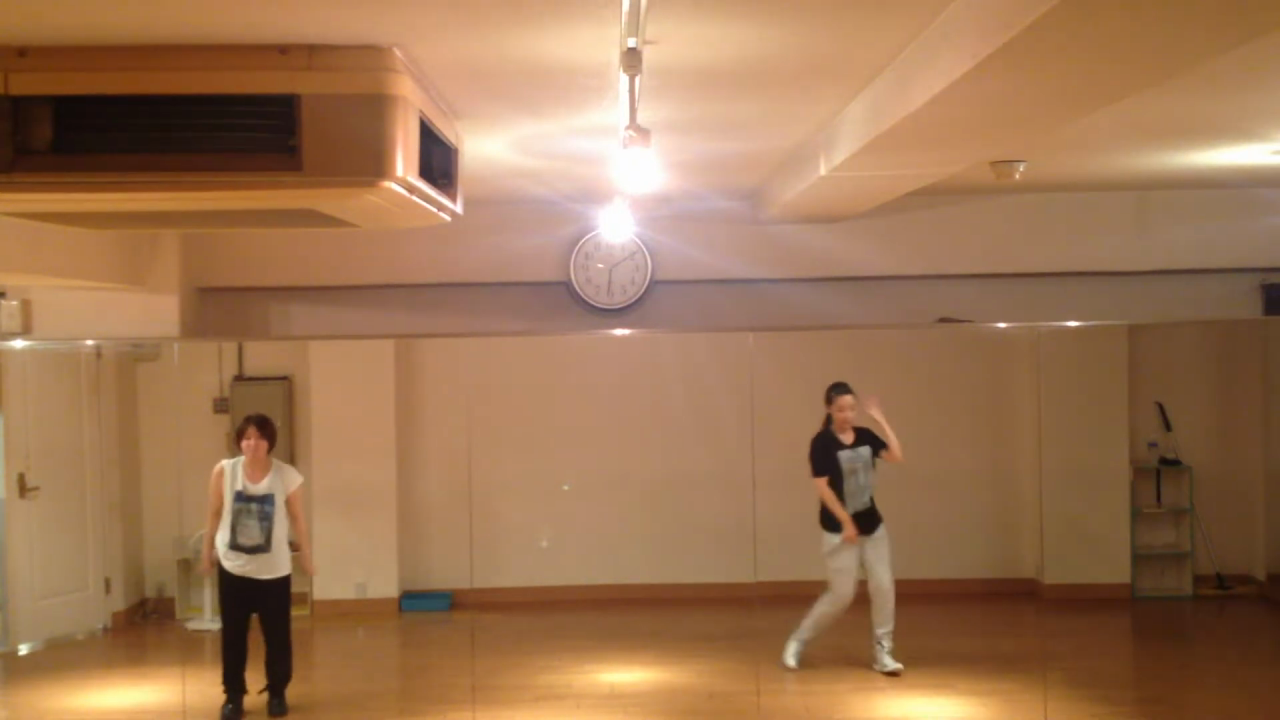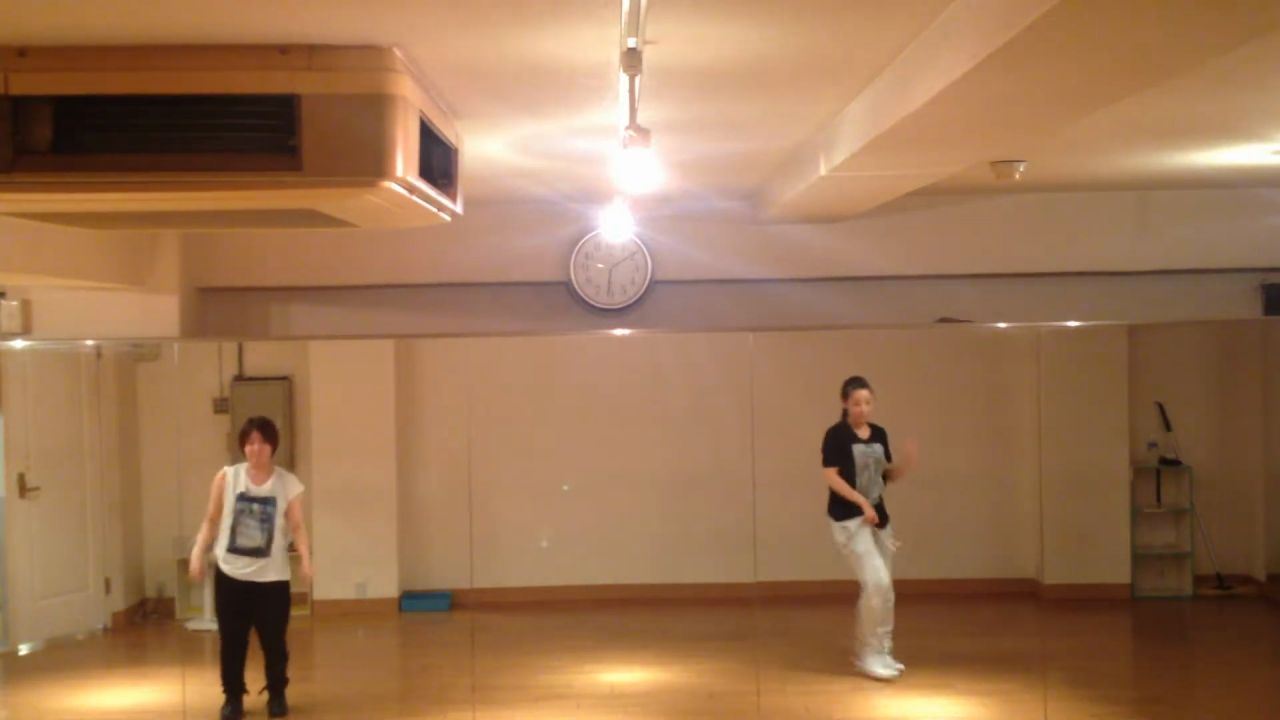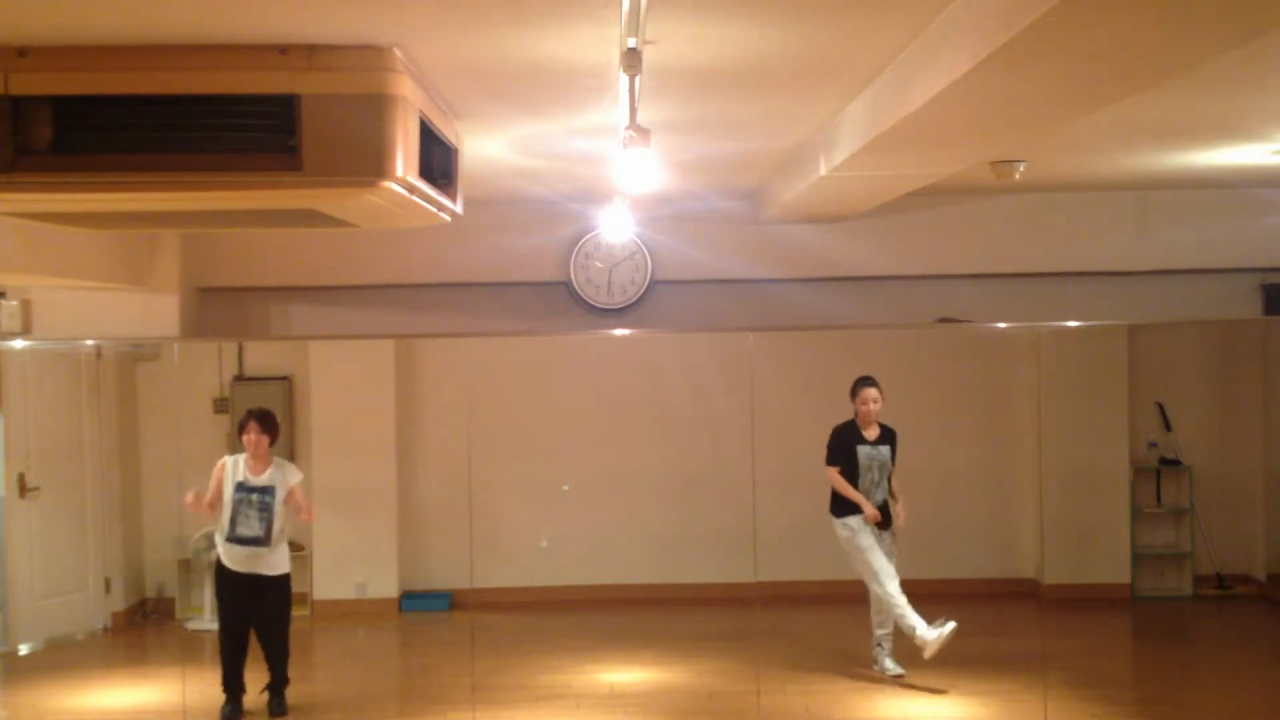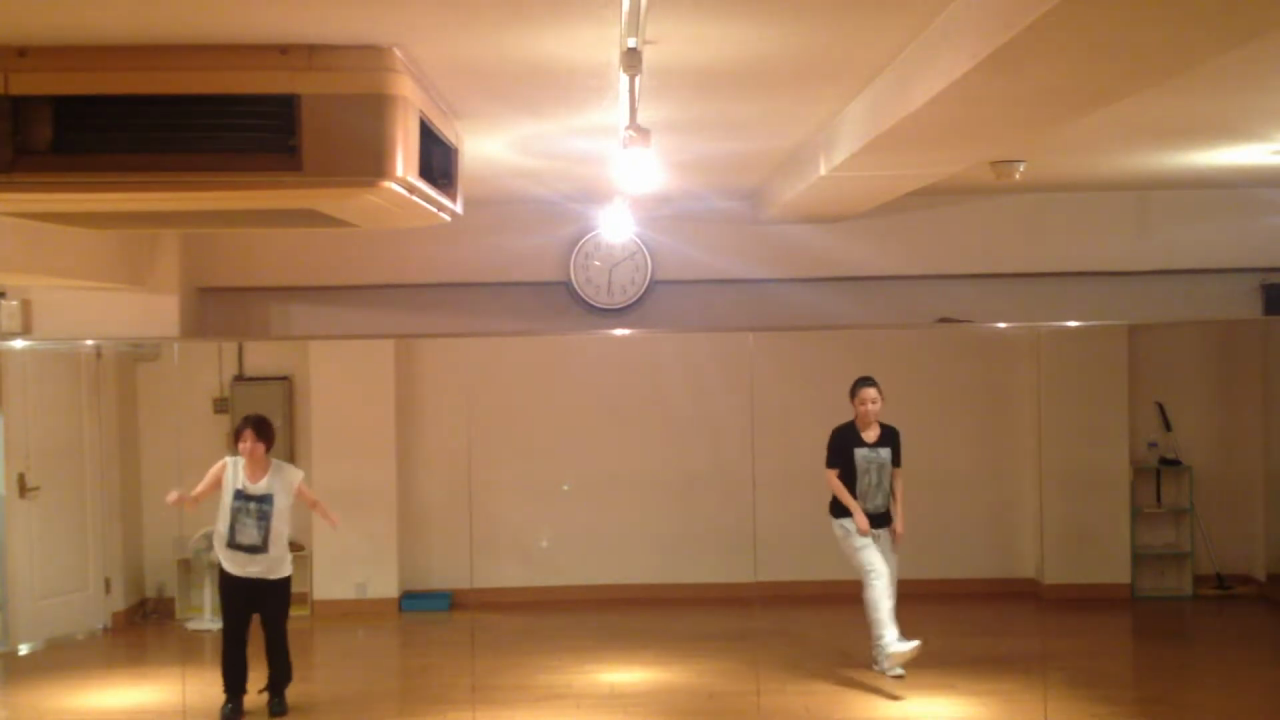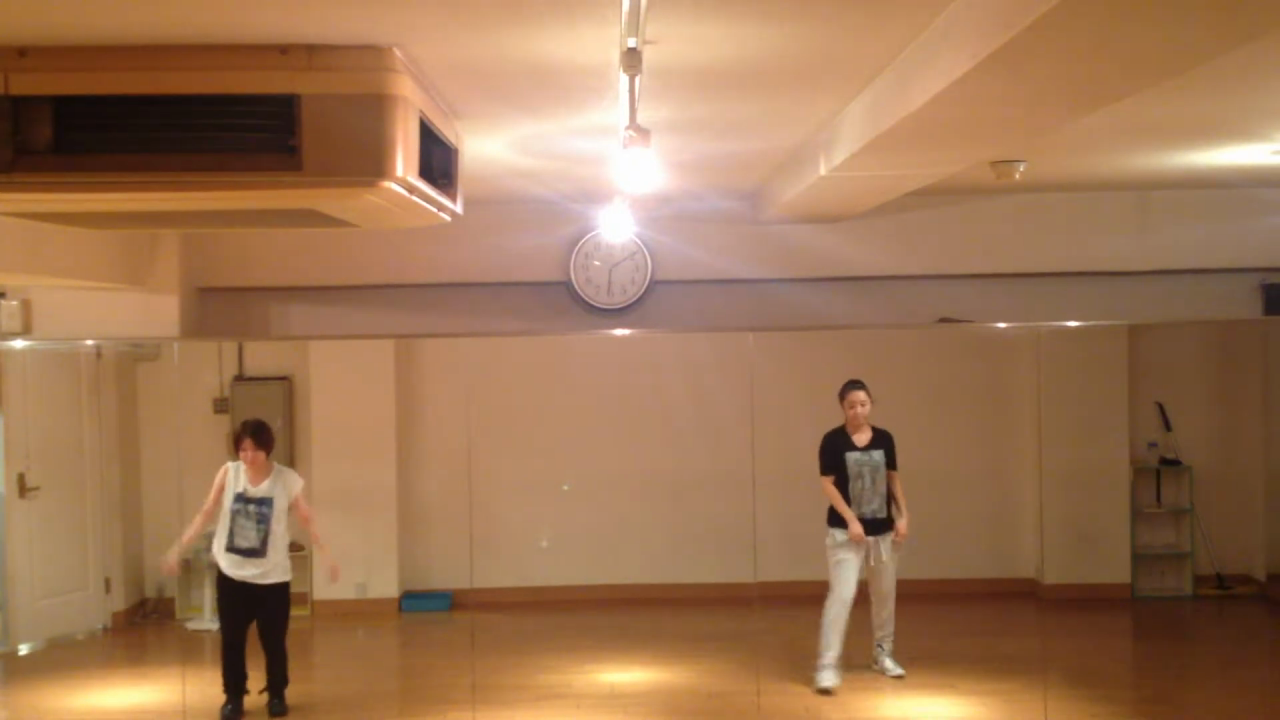
dt=0.2s
person 1, frame 1
left shoulder: (287, 476)
right shoulder: (224, 471)
left elbow: (297, 518)
right elbow: (214, 514)
left wrist: (306, 554)
right wrist: (207, 551)
left hip: (274, 570)
right hip: (233, 568)
left knee: (277, 636)
right knee: (233, 636)
left ankle: (277, 693)
person 1, frame 2
left shoulder: (288, 483)
right shoulder: (226, 477)
left elbow: (297, 527)
right elbow: (211, 521)
left wrist: (305, 558)
right wrist: (197, 554)
left hip: (272, 576)
right hip: (231, 574)
left knee: (273, 640)
right knee: (232, 640)
left ankle: (276, 694)
person 1, frame 3
left shoulder: (287, 472)
right shoulder: (227, 466)
left elbow: (302, 509)
right elbow: (208, 507)
left wrist: (306, 514)
right wrist: (196, 501)
left hip: (273, 569)
right hip: (232, 567)
left knee: (274, 636)
right knee: (232, 635)
left ankle: (277, 693)
person 1, frame 4
left shoulder: (287, 474)
right shoulder: (225, 468)
left elbow: (311, 501)
right elbow: (197, 496)
left wrist: (329, 517)
right wrist: (179, 498)
left hip: (274, 571)
right hip: (234, 570)
left knee: (275, 635)
right knee: (233, 635)
left ankle: (277, 693)
right ankle: (234, 695)
person 1, frame 5
left shoulder: (287, 480)
right shoulder: (227, 473)
left elbow: (306, 519)
right elbow: (206, 514)
left wrist: (325, 554)
right wrist: (178, 548)
left hip: (272, 576)
right hip: (231, 574)
left knee: (273, 639)
right knee: (232, 639)
left ankle: (276, 694)
right ankle: (234, 696)
person 2, frame 1
left shoulder: (865, 436)
right shoulder: (822, 442)
left elbow: (896, 456)
right elbow: (821, 487)
left wrist: (879, 418)
right wrist: (845, 522)
left hip: (872, 523)
right hip: (838, 528)
left knee: (884, 587)
right knee: (841, 595)
left ankle: (882, 651)
right ankle: (798, 639)
person 2, frame 2
left shoulder: (879, 434)
right shoulder: (836, 435)
left elbow: (888, 474)
right elbow: (831, 477)
left wrist: (906, 462)
right wrist: (862, 502)
left hip: (878, 518)
right hip: (849, 520)
left knee: (885, 587)
right knee: (877, 582)
left ankle: (881, 649)
right ankle: (867, 651)
person 2, frame 3
left shoulder: (889, 435)
right shoulder: (842, 434)
right elbow: (832, 475)
left wrist: (898, 502)
right wrist: (864, 503)
left hip: (880, 518)
right hip: (851, 517)
left knee: (883, 583)
right knee: (883, 577)
left ankle: (882, 652)
right ankle: (922, 633)
person 2, frame 4
left shoulder: (892, 435)
right shoulder: (841, 435)
left elbow: (896, 477)
right elbow: (832, 478)
left wrist: (898, 514)
right wrist: (857, 512)
left hip: (883, 521)
right hip: (850, 519)
left knee: (887, 583)
right knee: (875, 576)
left ankle: (886, 653)
right ankle: (891, 644)
person 2, frame 5
left shoulder: (884, 438)
right shoulder: (832, 440)
left elbow: (893, 478)
right elbow: (827, 484)
left wrist: (903, 514)
right wrist: (849, 516)
left hip: (882, 527)
right hip: (844, 529)
left knee: (884, 593)
right knee: (843, 591)
left ankle: (882, 654)
right ankle: (828, 664)
